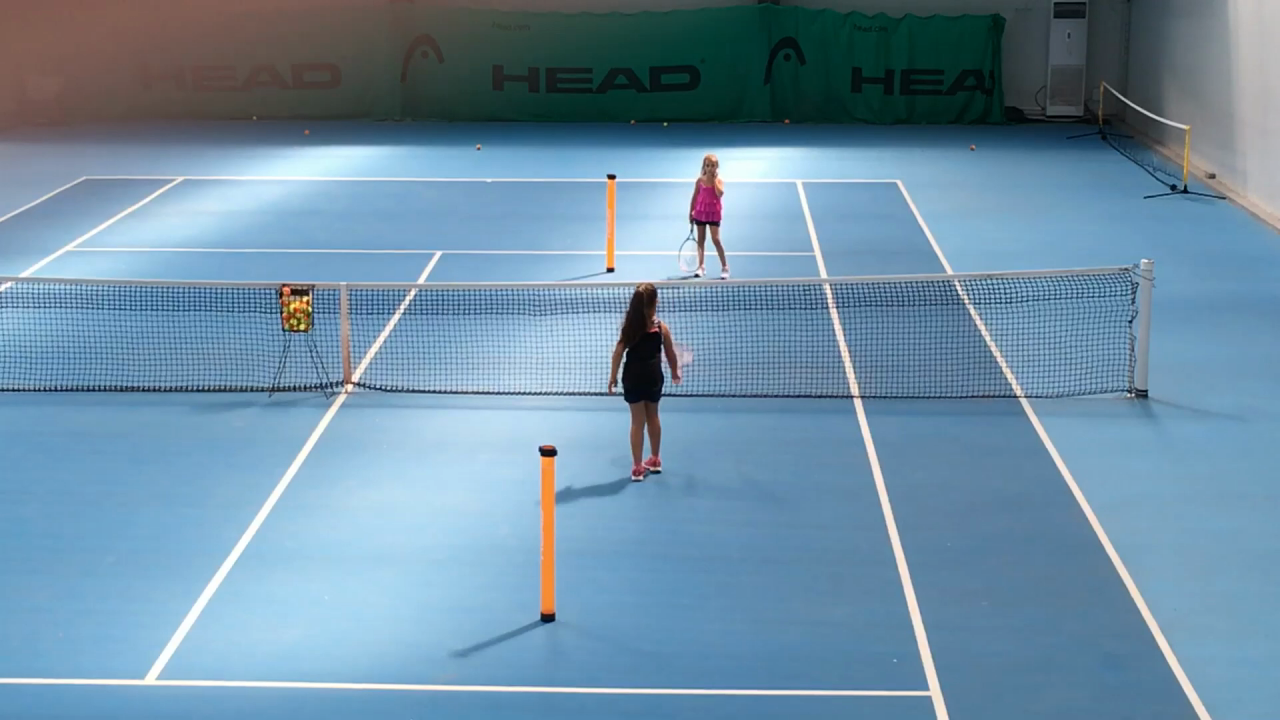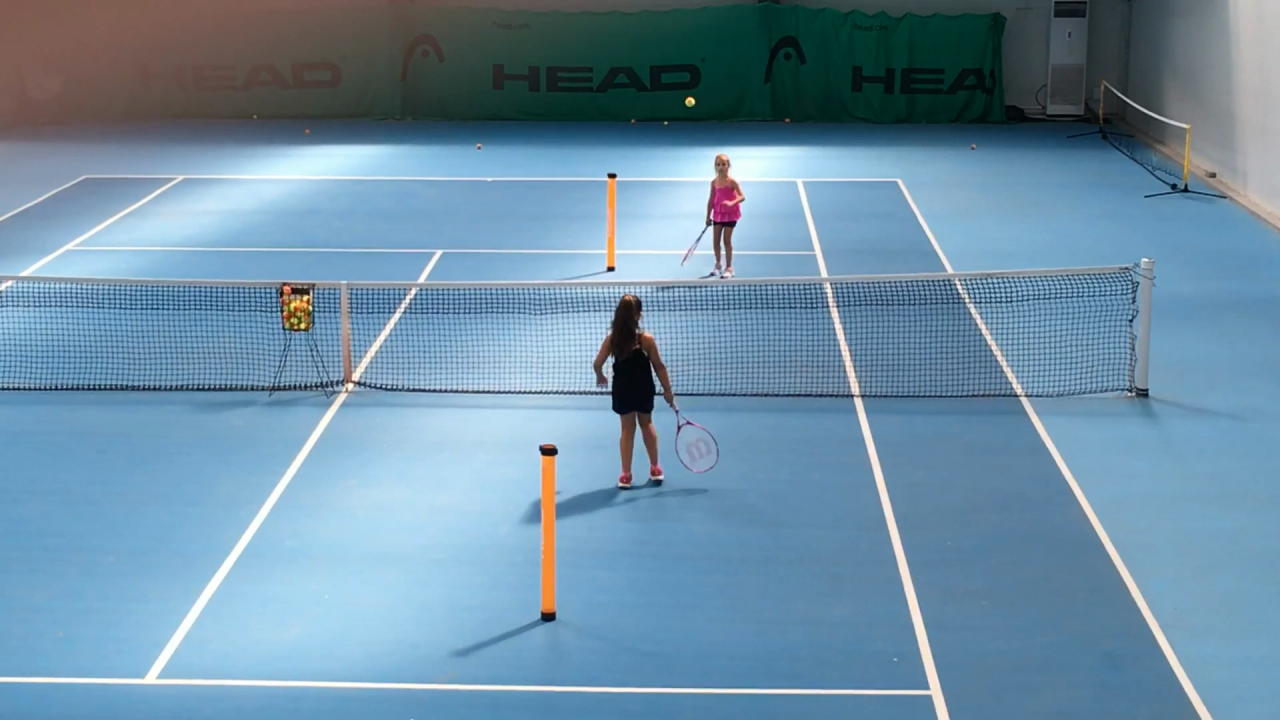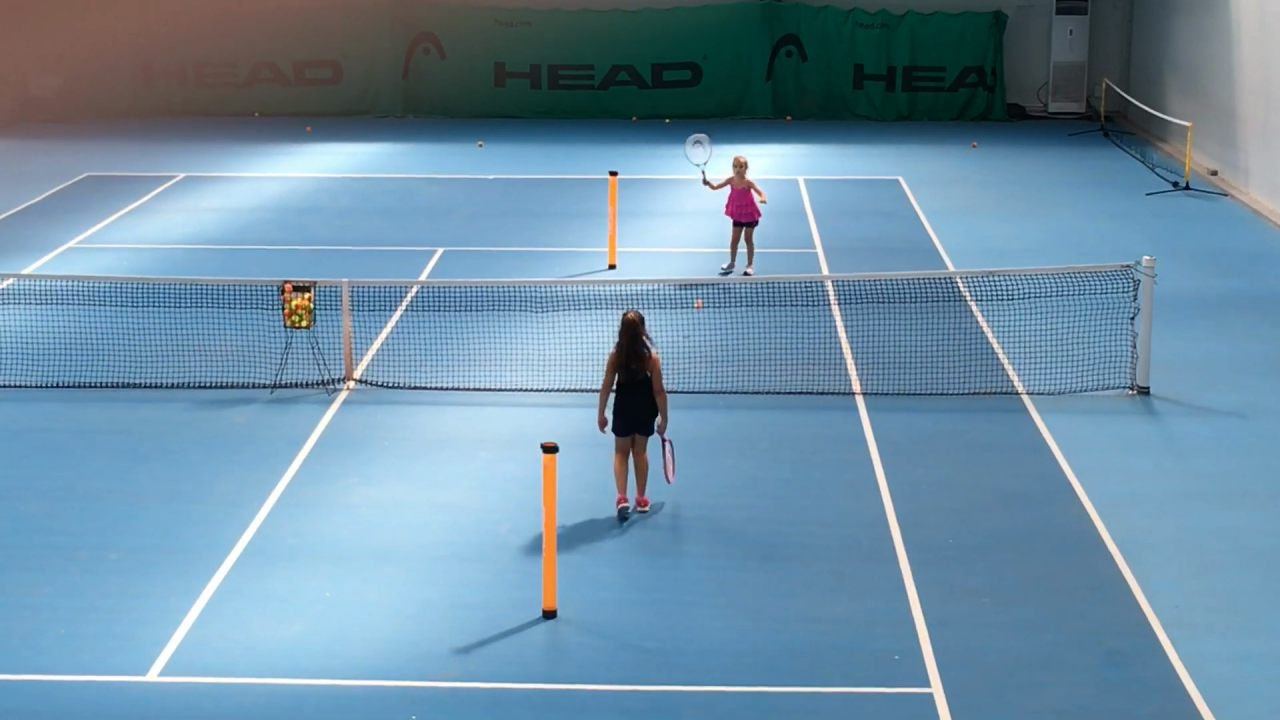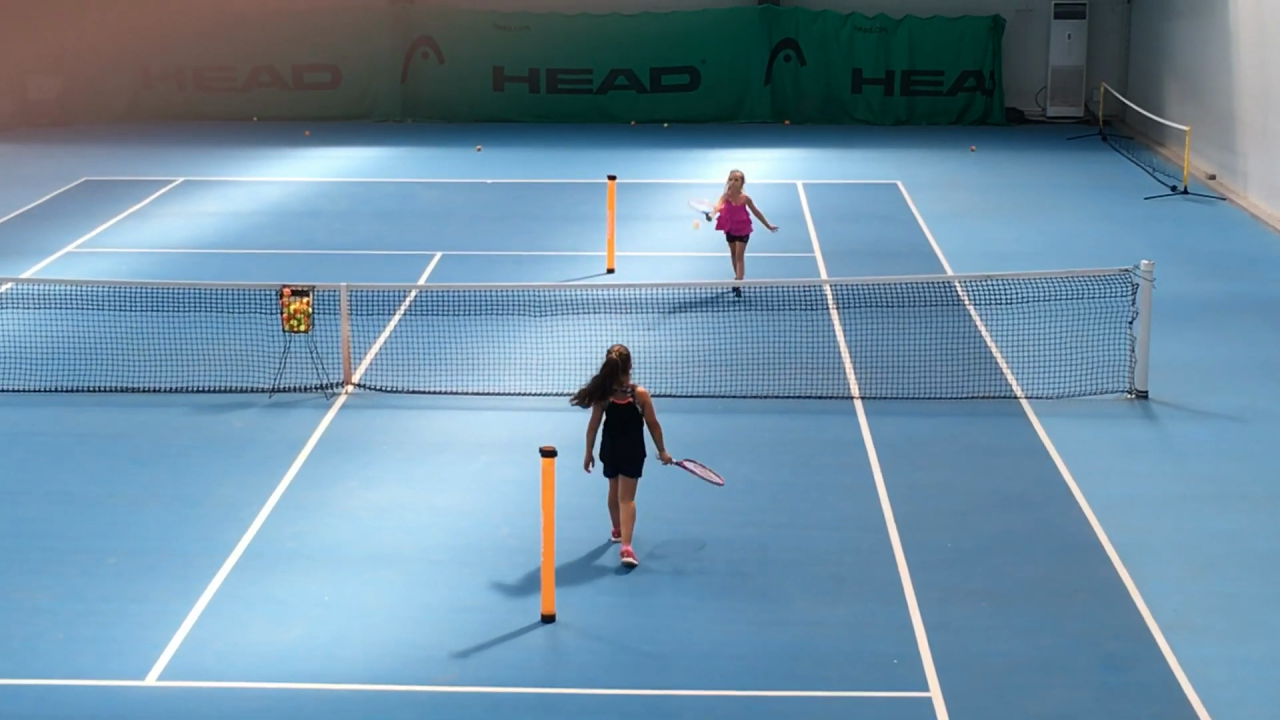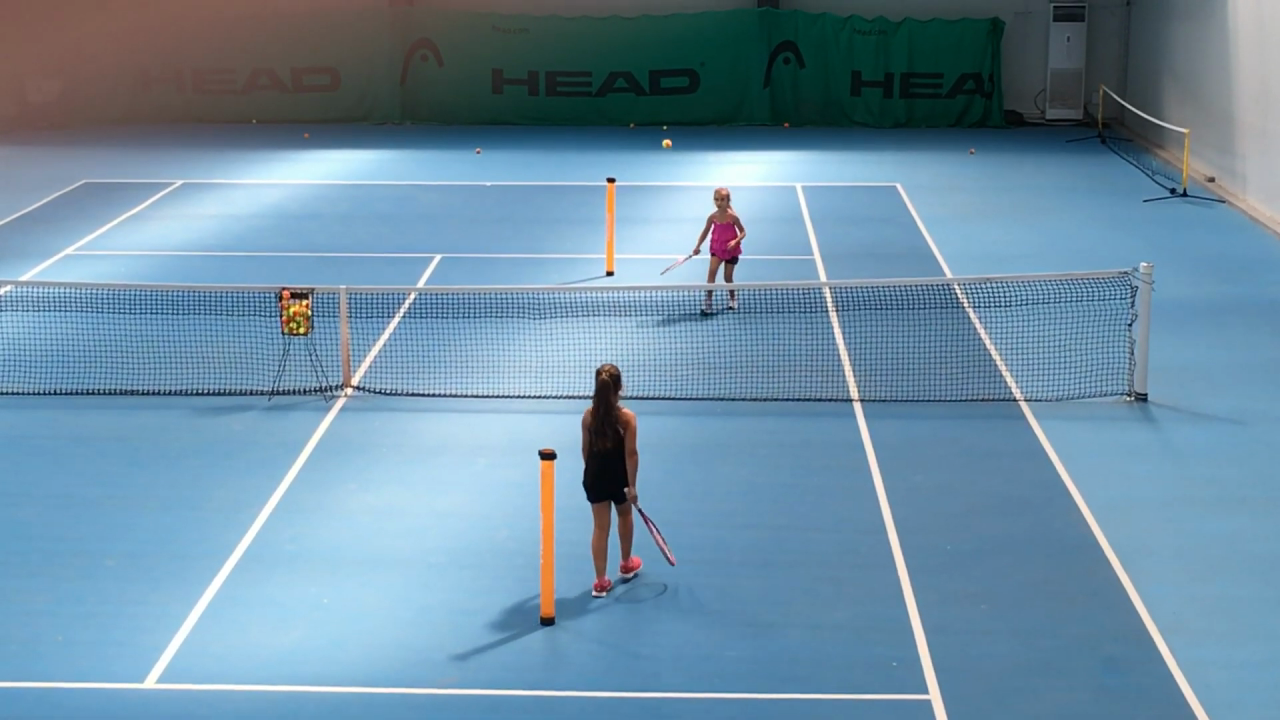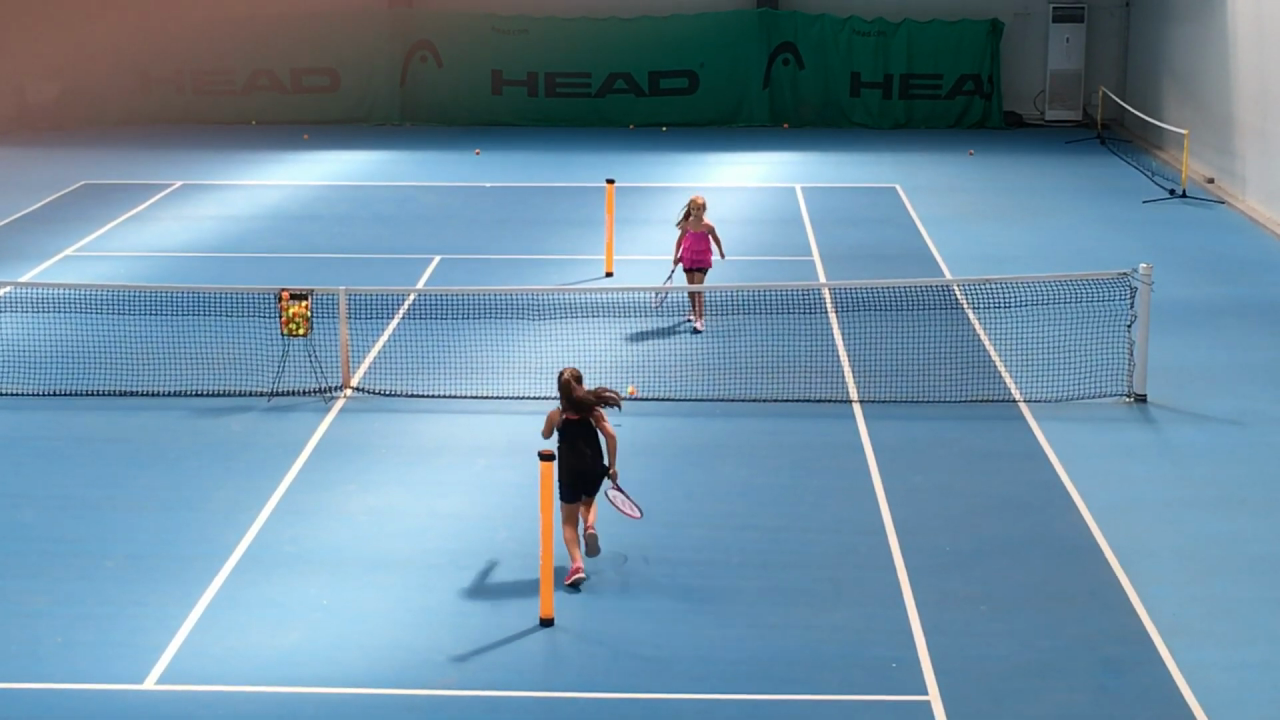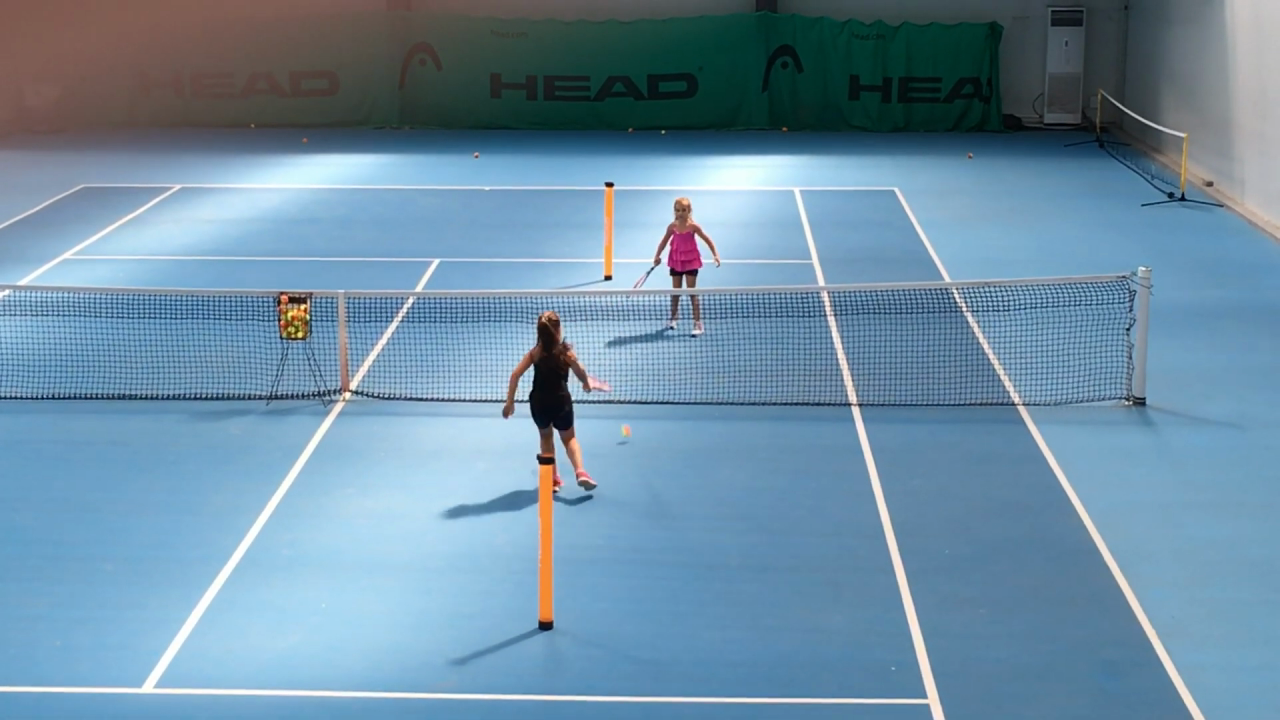
dt=0.7s
person 1, frame 1
left shoulder: (630, 325)
right shoulder: (661, 327)
left elbow: (618, 353)
right elbow: (671, 357)
left wrist: (612, 377)
right wrist: (675, 372)
left hip: (633, 377)
right hip: (653, 377)
left knee: (637, 422)
right knee: (652, 417)
left ankle: (638, 468)
right ankle: (654, 460)
person 1, frame 2
left shoulder: (612, 338)
right shoulder: (646, 339)
left elbow: (597, 364)
right elbow: (659, 367)
left wrist: (600, 376)
right wrist: (668, 390)
left hip: (622, 391)
right hip: (643, 390)
left knee: (627, 430)
right knee: (647, 425)
left ankle: (626, 475)
right ankle: (655, 468)
person 1, frame 3
left shoulder: (615, 356)
right shoulder: (651, 357)
left elbow: (606, 387)
right elbow: (659, 391)
left wrist: (601, 413)
right wrist: (663, 417)
left hip: (623, 411)
right hip: (645, 412)
left knee: (621, 453)
right knee: (640, 453)
left ankle: (622, 497)
right ankle: (641, 498)
person 1, frame 4
left shoulder: (601, 393)
right shoulder: (641, 394)
left elbow: (594, 425)
right elbow: (653, 425)
left wrist: (588, 452)
right wrist: (662, 450)
left hip: (609, 450)
right hip: (633, 452)
left knee: (614, 492)
right knee: (627, 498)
left ankle: (617, 530)
right ankle: (626, 548)
person 1, frame 5
left shoulder: (589, 414)
right shoulder: (626, 416)
left elbow: (586, 449)
right elbow: (631, 453)
right wrist: (632, 484)
left hip: (594, 476)
right hip: (618, 476)
left knee: (600, 527)
right knee: (625, 515)
left ankle: (601, 581)
right ankle: (627, 564)
person 1, frame 6
left shoulder: (556, 415)
right shoulder: (593, 409)
left elbow: (545, 434)
right elbow: (610, 436)
right wrist: (612, 466)
left hip: (570, 471)
right hip: (594, 470)
left knee: (569, 522)
right knee: (588, 505)
left ankle: (576, 567)
right ankle: (590, 528)
person 1, frame 7
left shoulder: (535, 352)
right shoulder: (566, 352)
left elbow: (516, 375)
right elbow: (580, 373)
left wrist: (509, 401)
right wrist: (586, 384)
left hip: (538, 403)
right hip: (561, 402)
left knee: (546, 438)
right knee: (569, 439)
left ankle: (552, 479)
right ankle: (580, 473)
